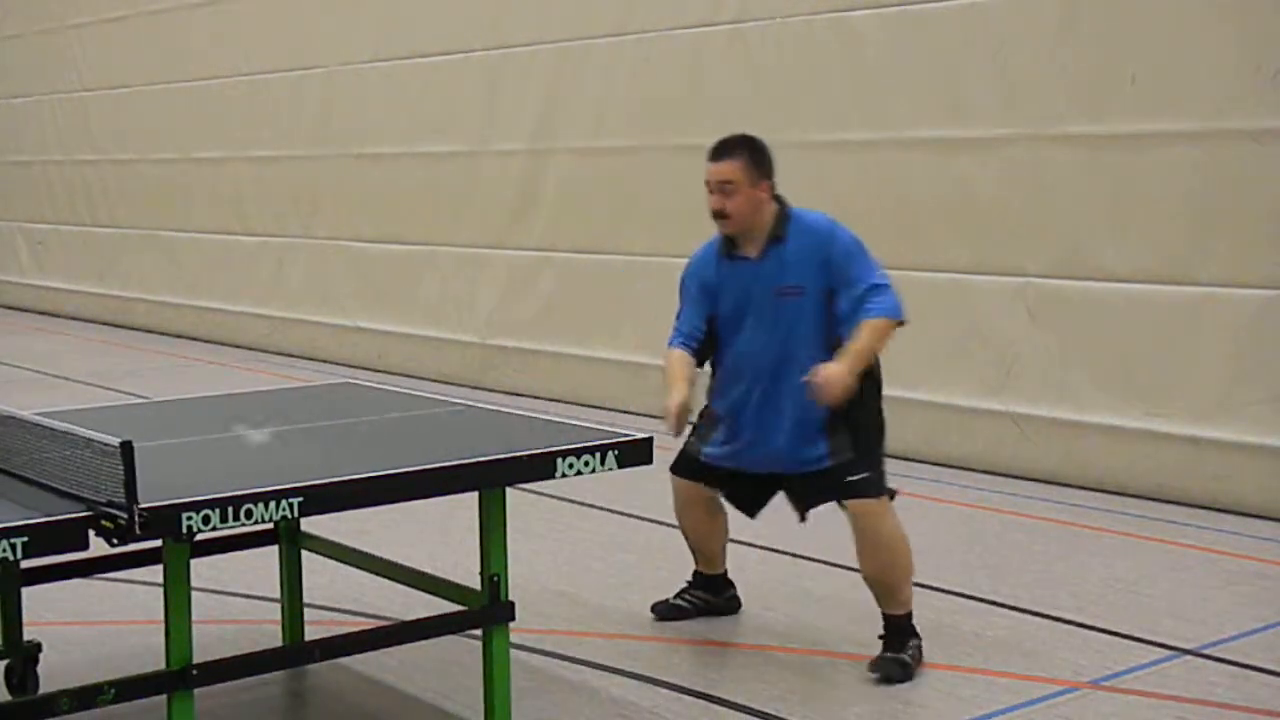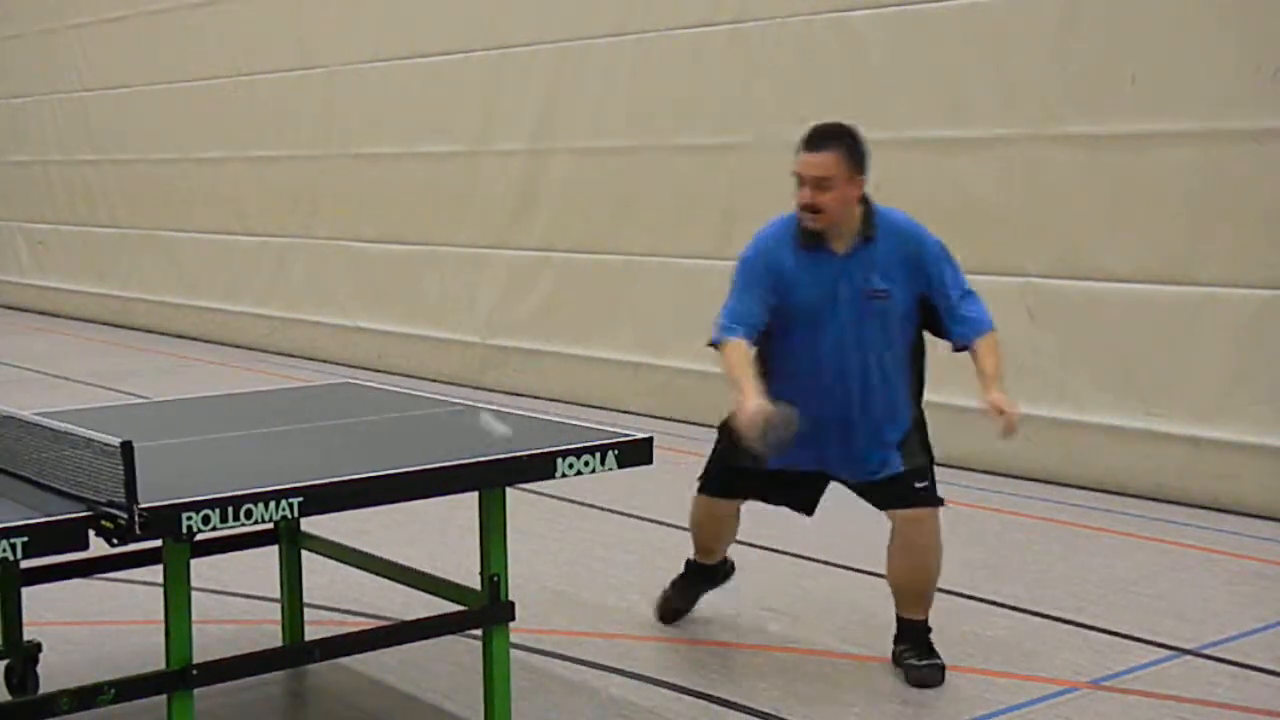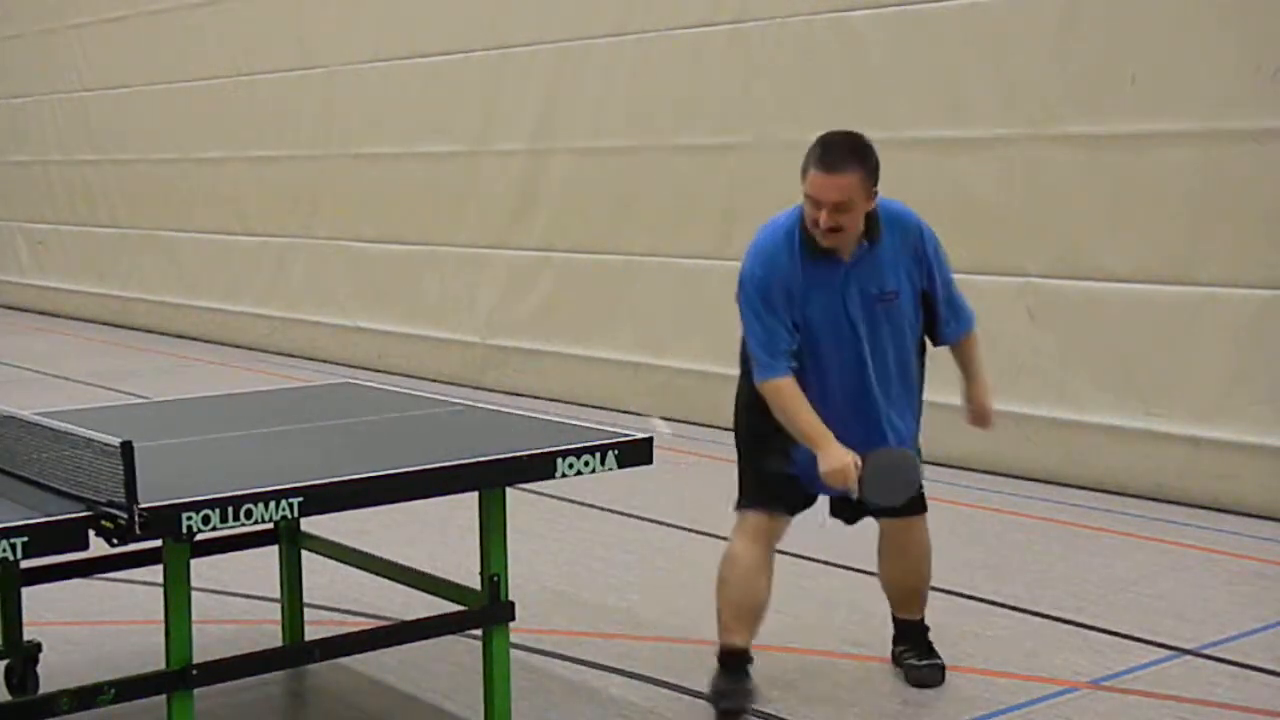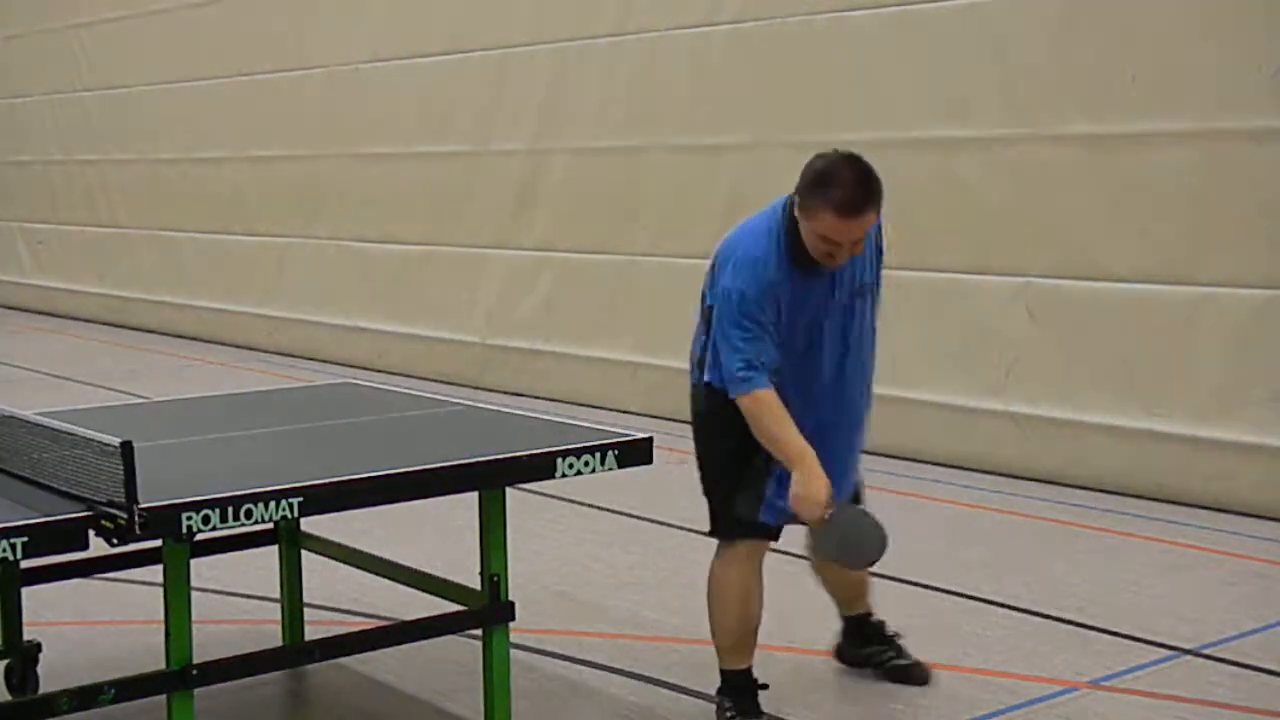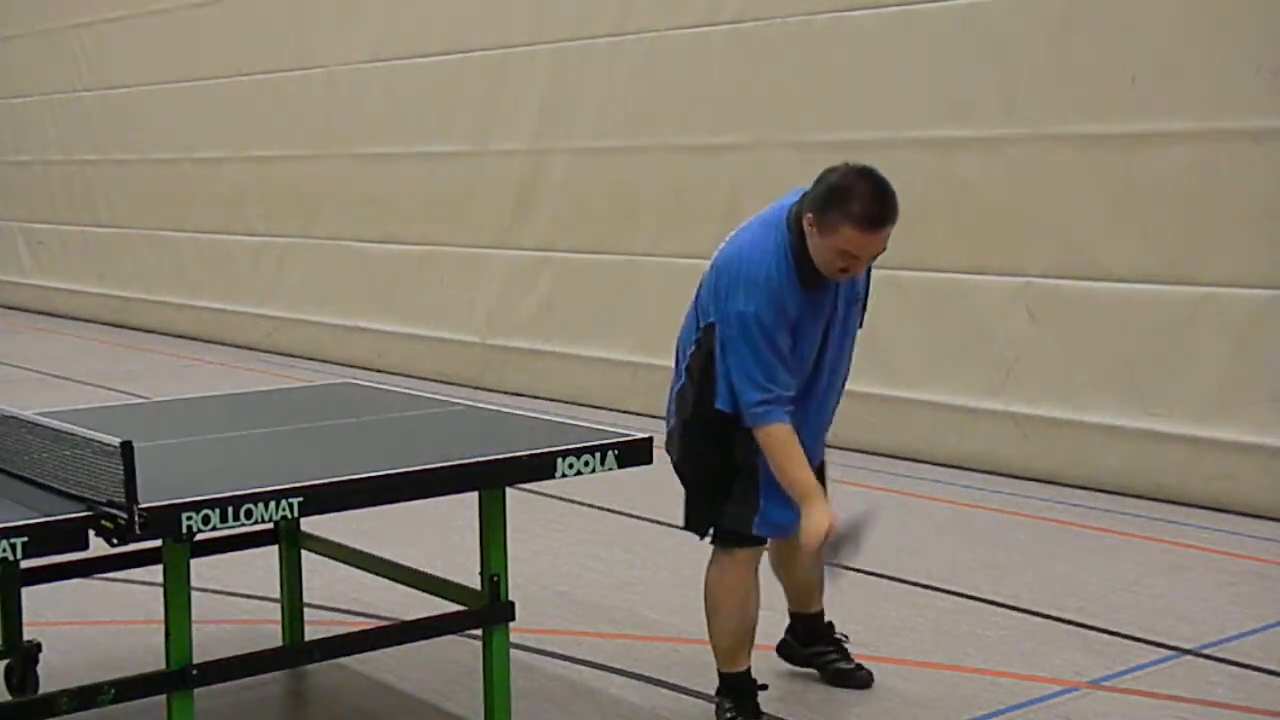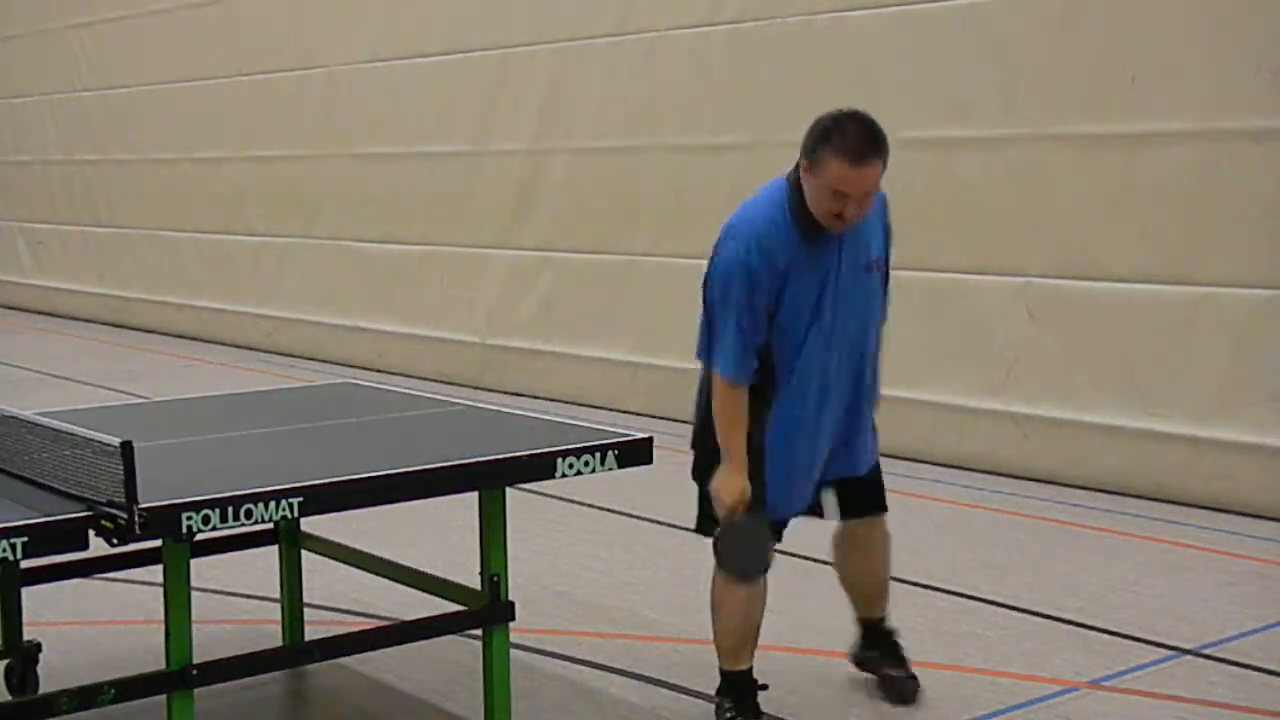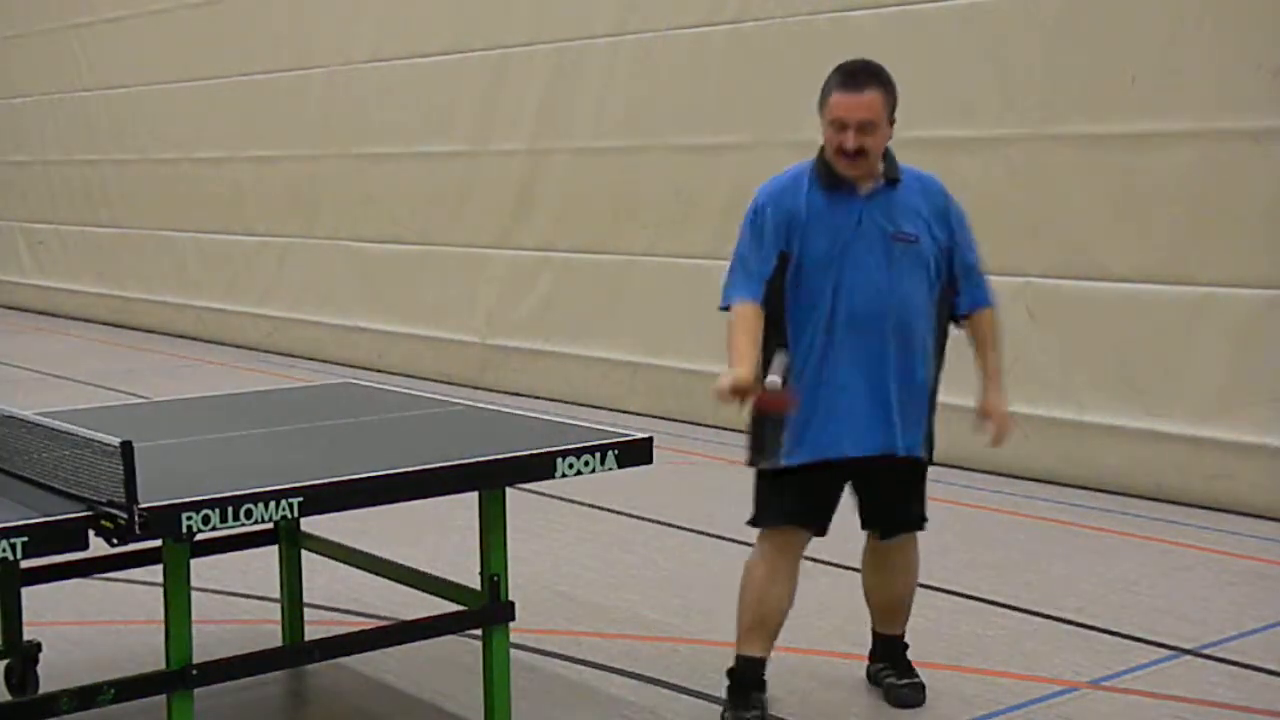
dt=0.3s
person 1, frame 1
left shoulder: (824, 238)
right shoulder: (706, 264)
left elbow: (880, 309)
right elbow: (688, 340)
left wrist: (847, 366)
right wrist: (678, 388)
left hip: (828, 412)
right hip: (741, 413)
left knee: (869, 506)
right knee: (690, 481)
left ankle: (902, 632)
right ankle: (713, 585)
person 1, frame 2
left shoulder: (909, 243)
right shoulder: (770, 248)
left elbow: (968, 318)
right elbow: (736, 332)
left wrist: (992, 386)
right wrist: (748, 394)
left hip: (884, 418)
right hip: (778, 414)
left knee: (917, 514)
right knee: (715, 496)
left ankle: (912, 636)
right ankle: (706, 568)
person 1, frame 3
left shoulder: (908, 234)
right shoulder: (769, 254)
left elbow: (952, 318)
right elbow: (771, 370)
left wrist: (974, 386)
right wrist: (825, 447)
left hip: (882, 416)
right hip: (788, 415)
left knee: (906, 518)
right knee: (758, 523)
left ankle: (910, 635)
right ankle: (732, 666)
person 1, frame 4
left shoulder: (860, 237)
right shoulder: (749, 264)
right elbow: (749, 385)
right wrist: (803, 463)
left hip: (825, 408)
right hip: (744, 413)
left knee: (834, 517)
right knee: (745, 538)
left ankle: (862, 633)
person 1, frame 5
left shoulder: (846, 237)
right shoulder: (755, 276)
right elbow: (764, 411)
right wrist: (814, 498)
left hip: (797, 405)
right hip: (728, 414)
left knee: (797, 521)
right knee: (739, 543)
left ankle: (808, 633)
person 1, frame 6
left shoulder: (872, 214)
right shoulder: (752, 238)
right elbow: (731, 364)
left wrist: (864, 387)
right wrist: (732, 463)
left hip: (843, 410)
right hip: (764, 421)
left knee: (867, 522)
left ankle: (876, 641)
person 1, frame 7
left shoulder: (929, 199)
right shoulder: (780, 199)
left elbow: (974, 300)
right elbow: (748, 294)
left wrist: (992, 385)
right wrist: (743, 364)
left hip: (900, 410)
right hip: (809, 412)
left knee: (894, 535)
right knee: (783, 535)
left ankle: (888, 653)
